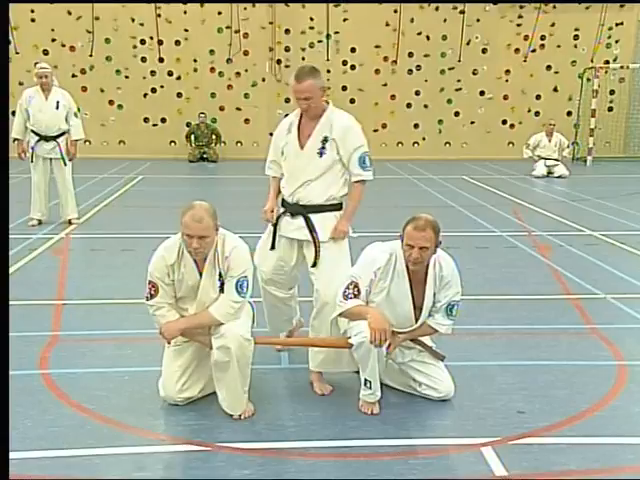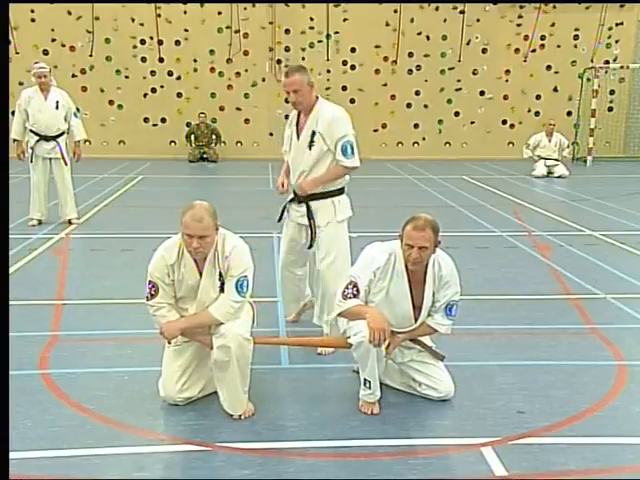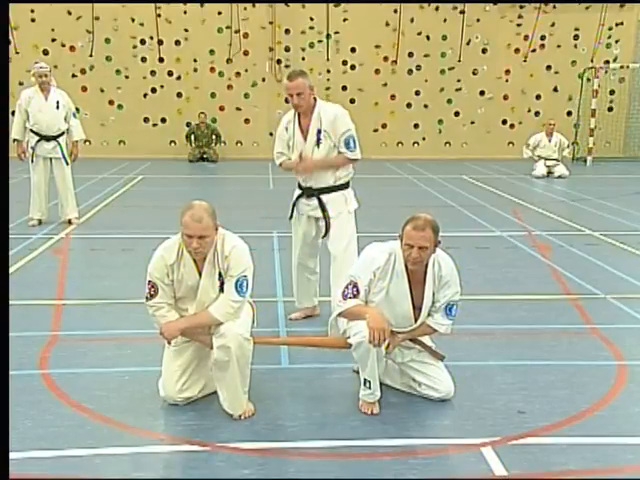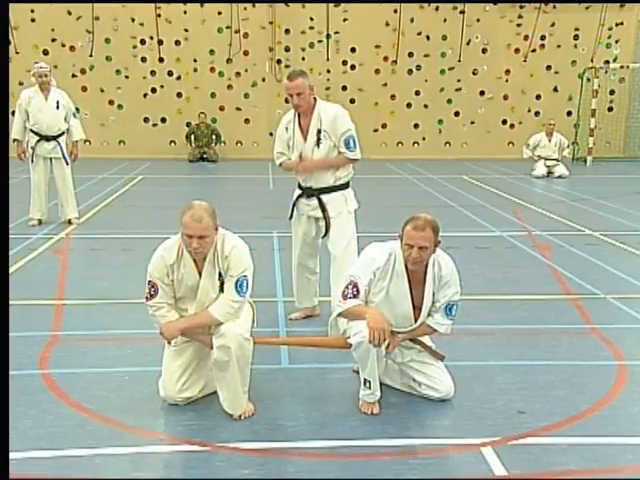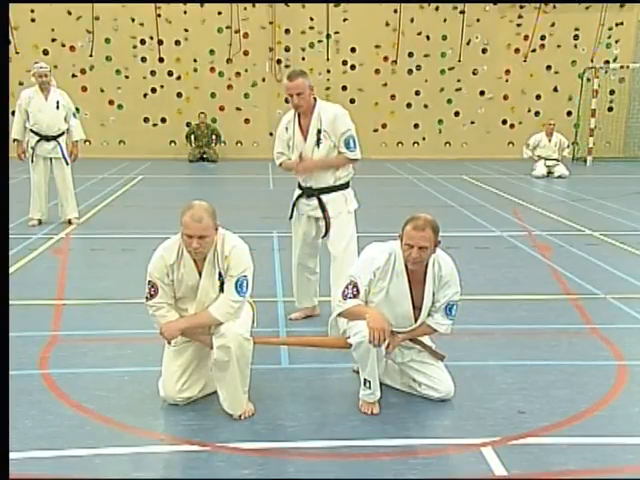
dt=0.5s
person 1, frame 1
left shoulder: (344, 125)
right shoulder: (286, 125)
left elbow: (361, 176)
right elbow: (275, 168)
left wrist: (346, 218)
right wrist: (272, 198)
left hip: (325, 222)
right hip: (288, 218)
left knee: (330, 294)
right knee: (270, 276)
left ankle: (319, 368)
right ankle: (290, 325)
person 1, frame 2
left shoulder: (334, 116)
right shoulder: (293, 118)
left elbow: (349, 163)
left wrist: (315, 182)
right wrist: (284, 174)
left hip: (327, 206)
right hip: (298, 205)
left knee: (331, 270)
right knee: (288, 260)
left ankle: (331, 330)
right ankle: (300, 300)
person 1, frame 3
left shoulder: (335, 114)
right shoulder: (287, 122)
left elbow: (351, 155)
right elbow: (281, 158)
left wrist: (315, 164)
right wrist: (296, 164)
left hip: (336, 199)
right hip: (305, 198)
left knee: (343, 256)
right knee: (303, 255)
right ankle: (308, 304)
person 1, frame 4
left shoulder: (335, 114)
right shoulder: (287, 122)
left elbow: (351, 155)
right elbow: (281, 159)
left wrist: (315, 164)
right wrist: (295, 164)
left hip: (336, 199)
right hip: (305, 198)
left knee: (343, 257)
right knee: (303, 255)
right ankle: (308, 304)
person 1, frame 5
left shoulder: (343, 112)
right shoulder: (286, 120)
left elbow: (352, 155)
right elbow: (277, 145)
left wrist: (317, 164)
right wrist: (290, 162)
left hip: (336, 198)
right hip: (303, 196)
left knee: (344, 260)
right knee: (302, 258)
right ankle: (307, 304)
person 2, frame 1
left shoulder: (236, 250)
right shoulder: (165, 255)
left elbow: (231, 306)
right elbow: (160, 307)
left wrist: (182, 324)
right wrist: (205, 340)
left hip: (227, 315)
right hip: (185, 328)
left knee: (234, 339)
right knee: (173, 394)
left ankle: (237, 399)
right ankle: (214, 366)
person 2, frame 2
left shoulder: (236, 250)
right shoulder: (165, 255)
left elbow: (231, 305)
right elbow: (160, 308)
left wrist: (181, 324)
right wrist: (205, 340)
left hip: (227, 315)
right hip: (185, 329)
left knee: (233, 338)
right knee: (173, 394)
left ankle: (238, 400)
right ankle: (213, 364)
person 2, frame 3
left shoulder: (235, 250)
right shoulder: (164, 256)
left elbow: (230, 305)
right elbow: (159, 308)
left wrist: (182, 324)
right wrist: (205, 339)
left hip: (227, 314)
right hip: (185, 328)
left knee: (233, 337)
right knee: (173, 394)
left ankle: (238, 400)
right ankle: (215, 365)
person 2, frame 4
left shoulder: (235, 249)
right shoulder: (165, 255)
left elbow: (231, 305)
right elbow: (159, 308)
left wrist: (181, 324)
right wrist: (206, 340)
left hip: (227, 314)
right hip: (185, 327)
left knee: (232, 338)
right knee: (173, 394)
left ankle: (238, 399)
right ankle: (214, 366)
person 2, frame 5
left shoulder: (235, 250)
right shoulder: (164, 255)
left elbow: (230, 305)
right elbow: (159, 308)
left wrist: (181, 324)
right wrist: (205, 339)
left hip: (227, 314)
right hip: (186, 328)
left knee: (233, 337)
right knee: (174, 394)
left ankle: (238, 399)
right ankle: (216, 366)
person 3, frame 1
left shoulder: (446, 268)
right shoulder: (377, 256)
left elbow: (441, 320)
right elbow: (345, 303)
left wrist: (402, 337)
right wrist: (372, 313)
left hip: (411, 339)
right hip: (371, 324)
left knee: (443, 390)
right knee: (367, 334)
left ankle: (379, 368)
right ankle: (369, 393)
person 3, frame 2
left shoulder: (445, 268)
right shoulder: (376, 256)
left elbow: (441, 320)
right elbow: (343, 304)
left wrist: (402, 337)
right wrist: (371, 313)
left hip: (410, 338)
right hip: (371, 325)
left knee: (443, 390)
right knee: (366, 334)
left ankle: (378, 368)
right ankle: (369, 393)
person 3, frame 3
left shoulder: (445, 268)
right shoulder: (376, 256)
left elbow: (441, 319)
right elbow: (344, 304)
left wrist: (402, 337)
right wrist: (371, 313)
left hip: (410, 339)
right hip: (369, 324)
left knee: (443, 390)
right knee: (366, 334)
left ankle: (379, 368)
right ankle: (369, 394)
person 3, frame 4
left shoulder: (445, 268)
right shoulder: (376, 256)
left elbow: (440, 320)
right elbow: (344, 305)
left wrist: (402, 336)
right wrist: (371, 313)
left hip: (410, 338)
right hip: (370, 324)
left knee: (443, 390)
right knee: (366, 334)
left ankle: (376, 369)
right ankle: (369, 393)
person 3, frame 5
left shoulder: (445, 268)
right shoulder: (376, 256)
left elbow: (441, 319)
right elbow: (344, 303)
left wrist: (401, 337)
right wrist: (372, 313)
left hip: (410, 339)
right hip: (370, 324)
left knee: (443, 390)
right knee: (365, 332)
left ankle: (378, 368)
right ankle: (369, 394)
person 4, frame 1
left shoulder: (64, 95)
right shoulder: (28, 95)
left elbow: (74, 120)
right elbow: (20, 119)
left wrist: (73, 143)
right wrist: (20, 143)
left hip: (59, 143)
right hip: (37, 143)
left knee: (65, 180)
right knee: (38, 181)
left ankle: (70, 214)
right ankle: (38, 215)
person 4, frame 2
left shoulder: (62, 95)
right shoulder: (26, 95)
left elbow: (73, 119)
right elbow: (19, 120)
left wrist: (77, 144)
right wrist: (18, 143)
left hip: (58, 143)
right hip: (36, 143)
left knee: (64, 180)
right knee: (38, 181)
left ankle: (70, 214)
right ankle: (37, 215)
person 4, frame 3
left shoulder: (62, 95)
right shoulder: (27, 95)
left elbow: (72, 119)
right elbow: (19, 120)
left wrist: (75, 144)
right wrist: (19, 144)
left hip: (58, 143)
right hip: (37, 144)
left knee: (65, 180)
right knee: (38, 181)
left ankle: (70, 214)
right ankle: (37, 215)
person 4, frame 4
left shoulder: (61, 95)
right shoulder: (27, 95)
left elbow: (72, 120)
right elbow: (20, 120)
left wrist: (75, 144)
right wrist: (19, 144)
left hip: (58, 143)
right hip: (37, 143)
left knee: (65, 180)
right knee: (38, 181)
left ankle: (70, 214)
right ankle: (37, 215)
person 4, frame 5
left shoulder: (61, 95)
right shoulder: (27, 95)
left elbow: (72, 120)
right elbow: (19, 119)
left wrist: (76, 145)
right wrist: (18, 144)
left hip: (59, 145)
right hip: (36, 145)
left knee: (65, 182)
right knee: (37, 183)
left ankle: (70, 215)
right ankle: (36, 215)
